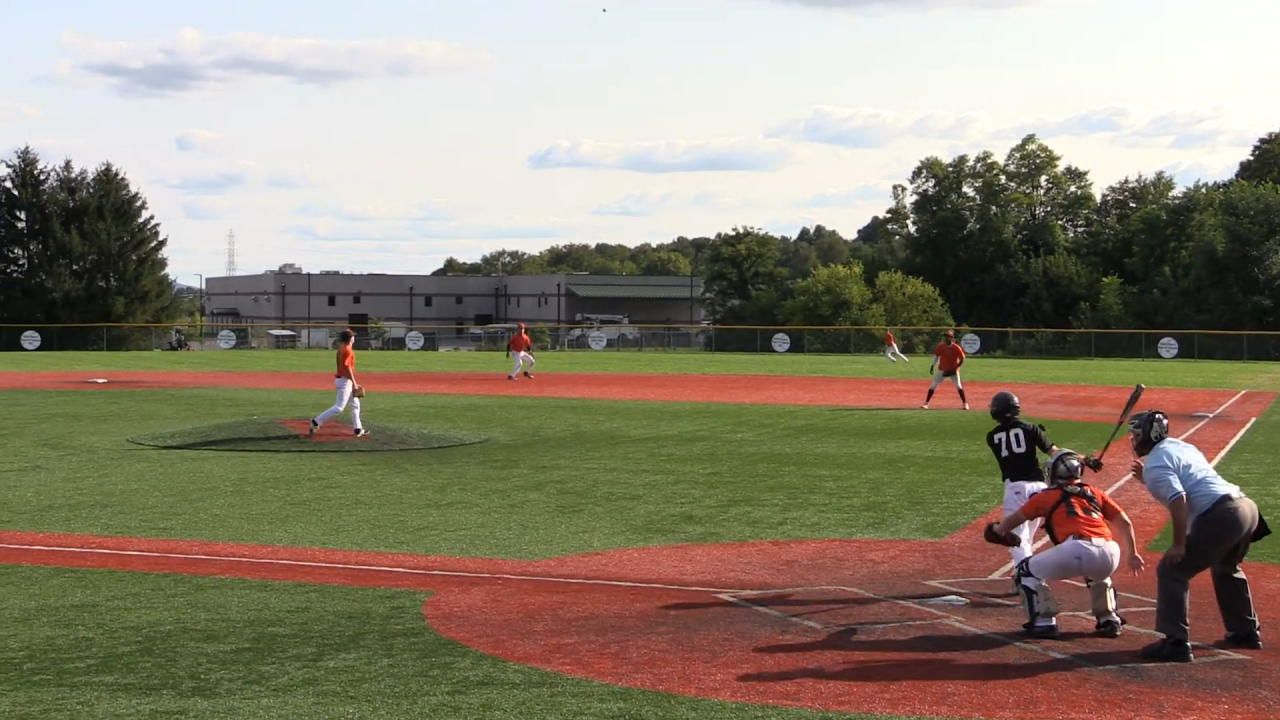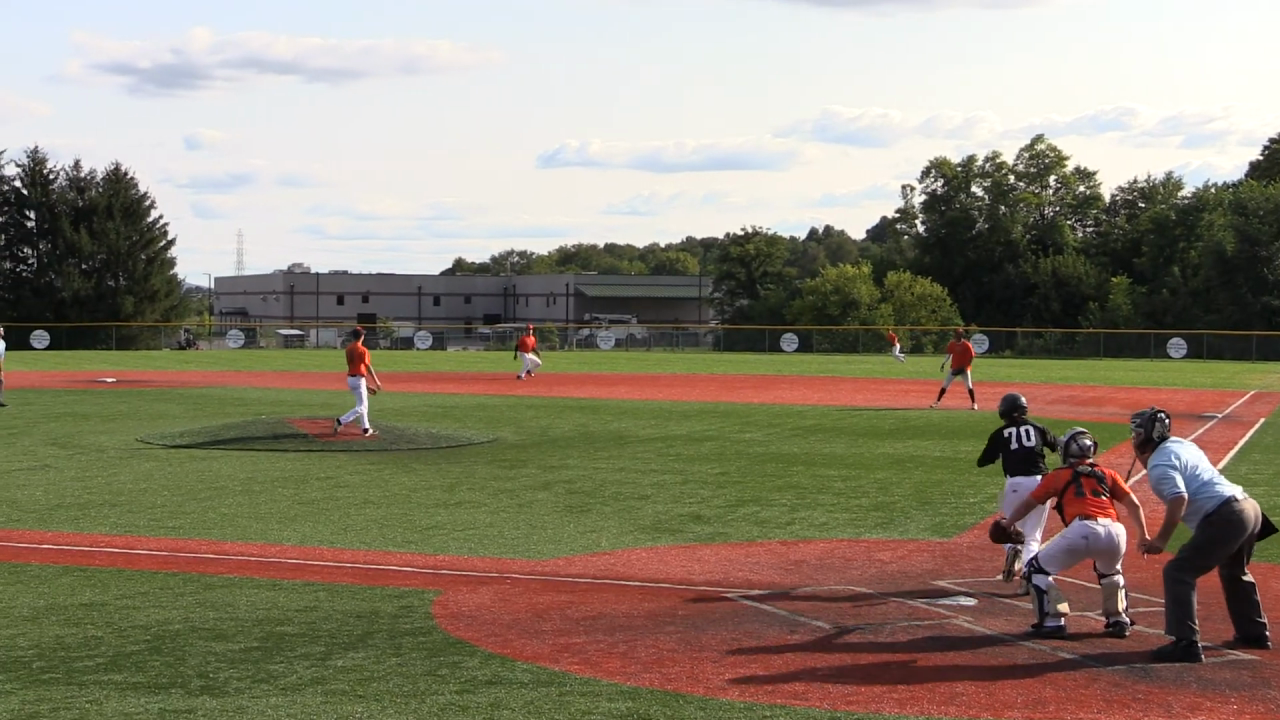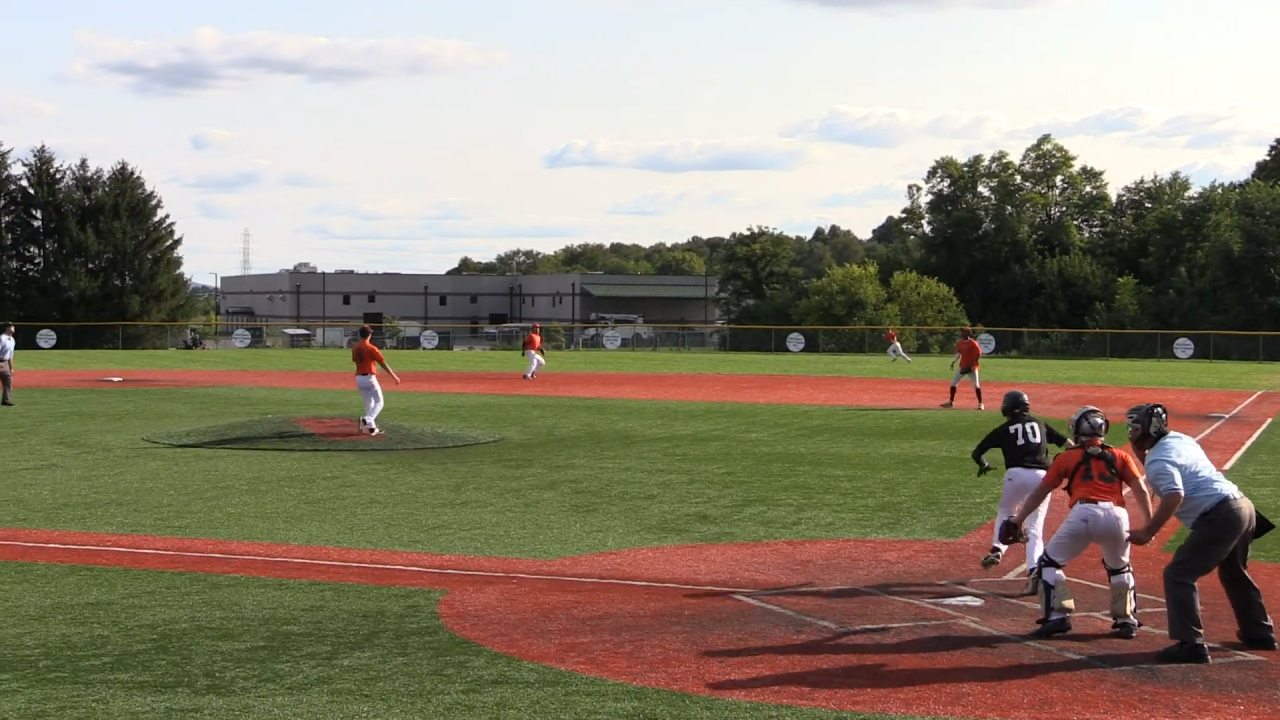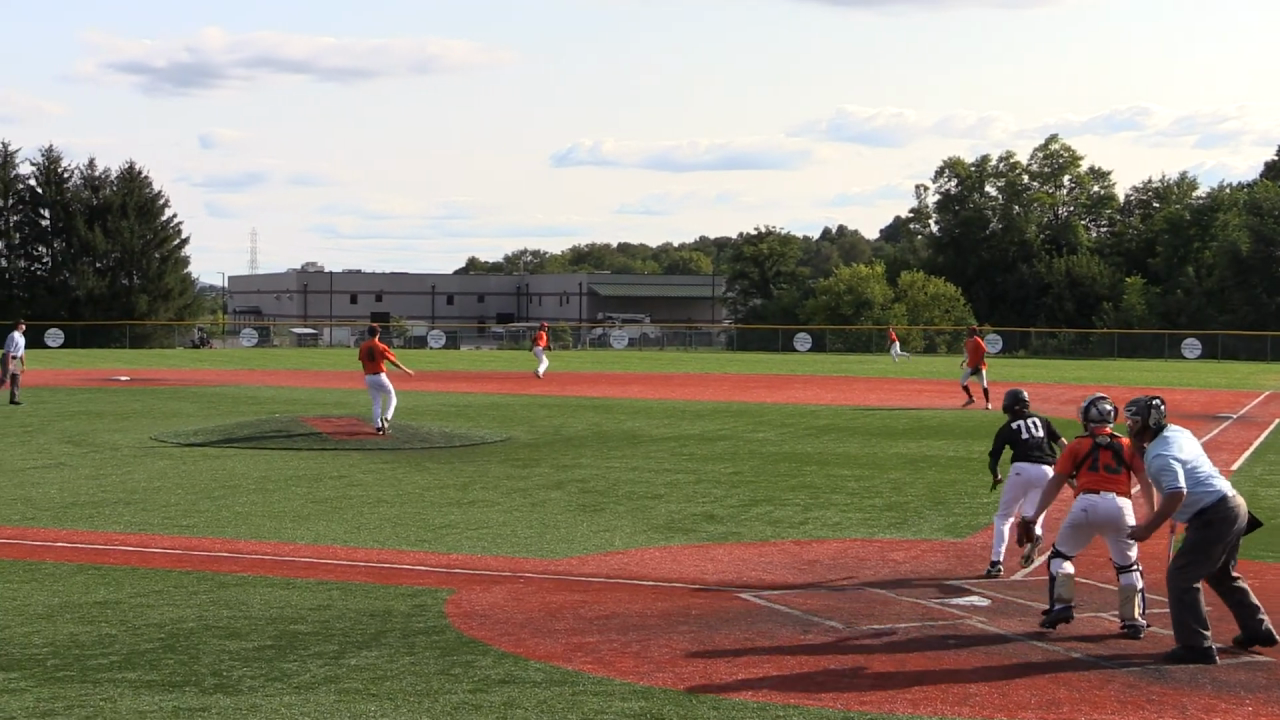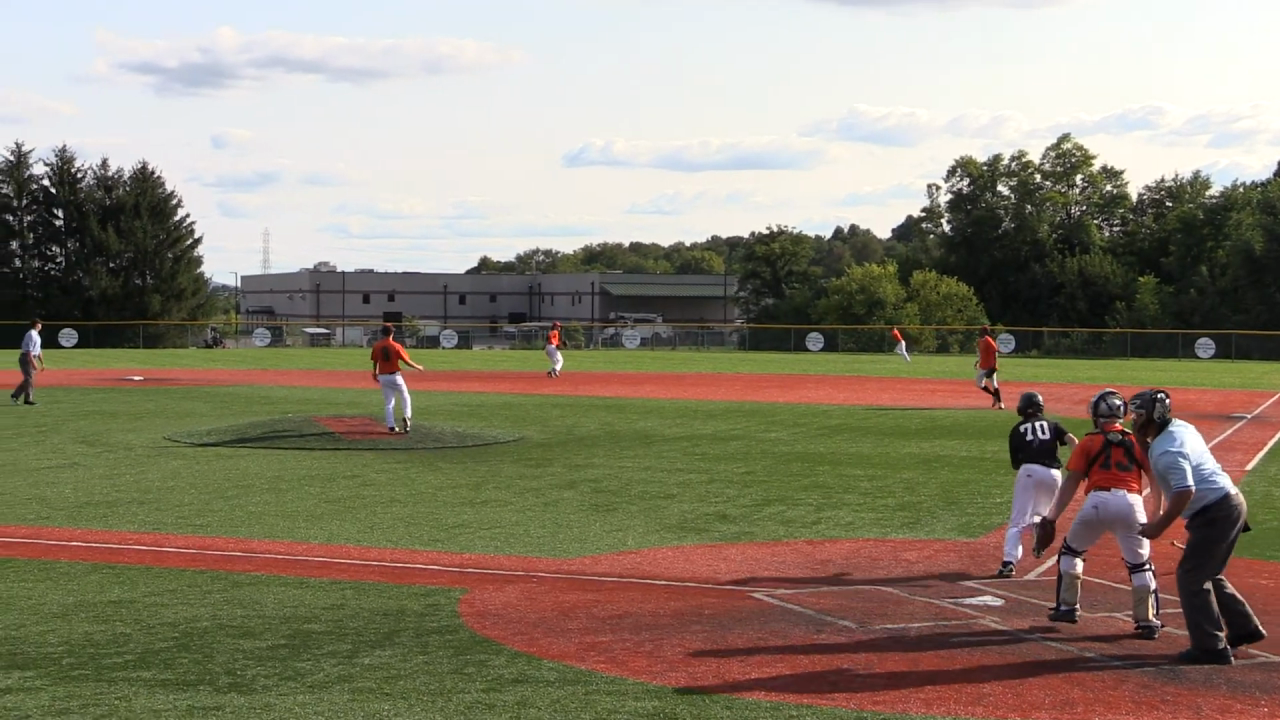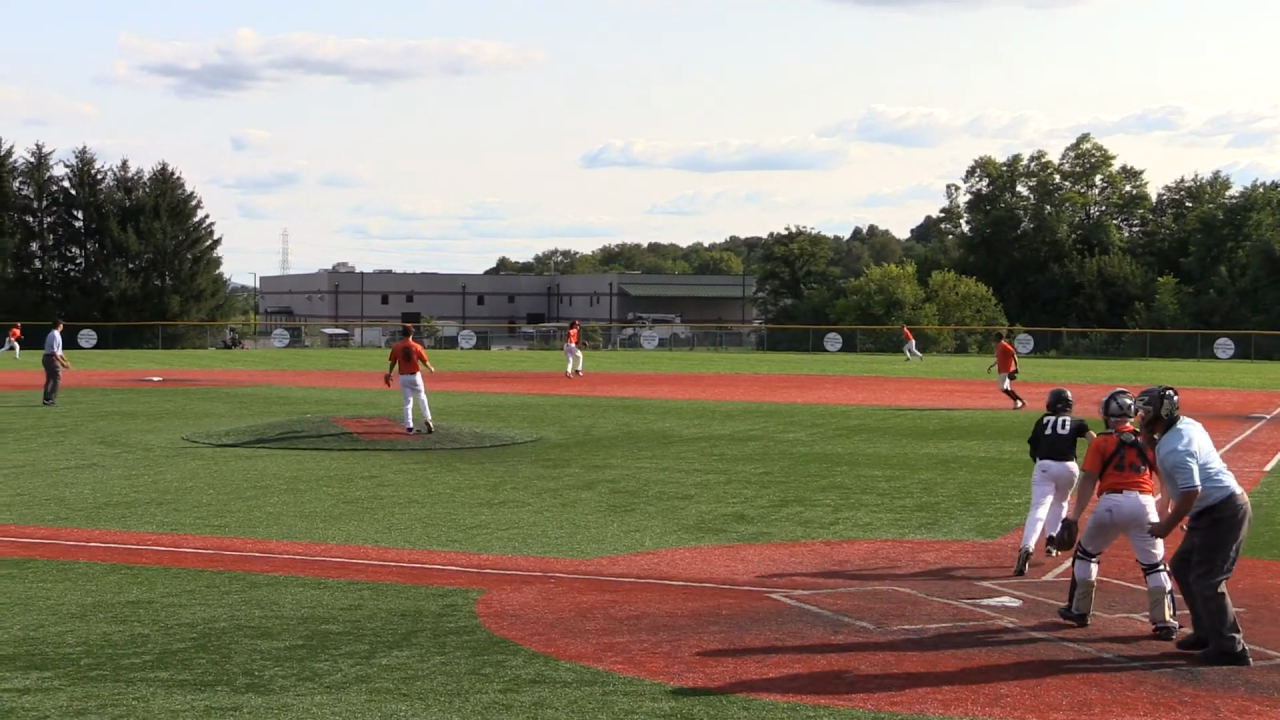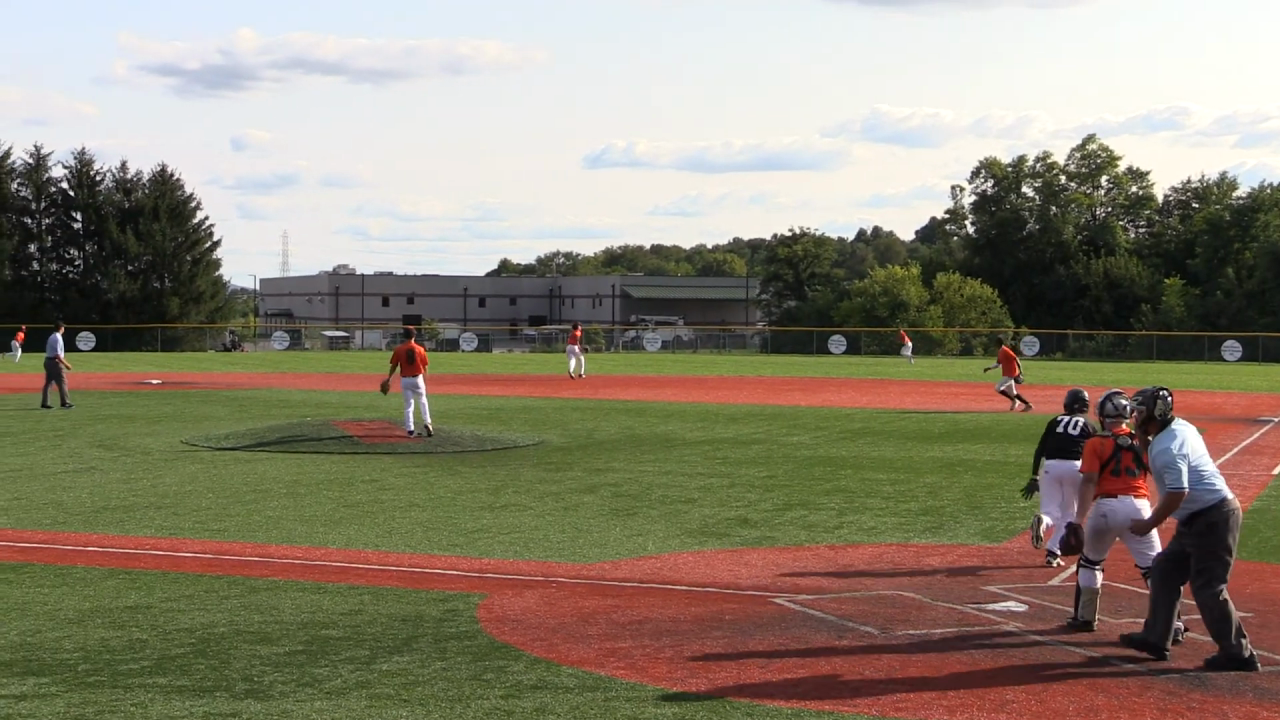
dt=0.1s
person 1, frame 1
left shoulder: (1155, 465)
right shoulder: (1181, 446)
left elbow: (1179, 500)
left wrist: (1178, 544)
left hip: (1221, 517)
right hip: (1245, 507)
left knee: (1172, 570)
right knee: (1226, 570)
left ankle: (1176, 643)
right ankle: (1246, 632)
person 1, frame 2
left shoulder: (1159, 464)
right shoulder: (1182, 444)
left elbow: (1179, 500)
left wrist: (1161, 539)
right wrist: (1146, 462)
left hip: (1225, 518)
right hip: (1248, 508)
left knee: (1178, 572)
right knee: (1233, 571)
left ankle: (1186, 643)
right ankle: (1255, 632)
person 1, frame 3
left shoulder: (1158, 460)
right shoulder: (1179, 439)
left elbow: (1173, 497)
left wrist: (1147, 532)
right wrist: (1141, 452)
left hip: (1218, 517)
right hip: (1241, 506)
left knee: (1178, 574)
right knee: (1234, 574)
left ankle: (1191, 645)
right ankle: (1260, 632)
person 1, frame 4
left shoulder: (1159, 454)
right shoulder: (1177, 432)
left elbow: (1176, 494)
left wrist: (1148, 529)
right wrist: (1140, 445)
left hip: (1214, 516)
right hip: (1233, 506)
left knee: (1181, 577)
right knee: (1220, 573)
left ankle: (1198, 646)
right ankle: (1258, 629)
person 1, frame 5
left shoulder: (1167, 449)
right shoulder: (1180, 428)
left elbow: (1186, 492)
right elbow: (1156, 460)
left wrist: (1160, 527)
right wrist: (1142, 437)
left hip: (1216, 513)
right hip: (1224, 507)
left knee: (1192, 578)
right knee: (1203, 574)
left ankle: (1213, 648)
right ankle: (1245, 628)
person 1, frame 6
left shoulder: (1174, 447)
right shoulder: (1187, 425)
left elbow: (1191, 491)
right elbow: (1162, 458)
left wrist: (1167, 526)
right wrist: (1149, 436)
left hip: (1221, 513)
right hip: (1226, 507)
left knee: (1206, 579)
right knee: (1181, 567)
left ankle: (1230, 648)
right ankle: (1207, 632)
person 1, frame 7
left shoulder: (1167, 446)
right shoulder: (1181, 428)
left elbow: (1177, 492)
right elbow: (1155, 456)
left wrist: (1150, 523)
right wrist: (1142, 436)
left hip: (1212, 517)
right hip: (1199, 518)
left knee: (1208, 587)
right knee: (1165, 571)
left ankle: (1237, 654)
right ankle: (1155, 638)
person 2, frame 1
left shoulder: (1047, 496)
right shoulder: (1096, 493)
left elbow: (1016, 518)
right elbow: (1124, 522)
left wrist: (999, 530)
right wrist: (1132, 552)
left hip: (1074, 550)
right hip: (1109, 553)
left knee: (1026, 570)
right knee: (1098, 573)
left ankle: (1044, 623)
right ankle: (1109, 621)
person 2, frame 2
left shoulder: (1057, 476)
right shoulder: (1107, 474)
left elbow: (1028, 503)
right elbow: (1133, 504)
left wrist: (1008, 523)
right wrist: (1143, 536)
left hip: (1082, 530)
right hip: (1115, 532)
left knee: (1036, 568)
right knee: (1110, 571)
left ankle: (1052, 622)
right ankle: (1118, 621)
person 2, frame 3
left shoulder: (1067, 457)
right shoulder: (1120, 455)
left elbow: (1041, 491)
right elbow: (1140, 489)
left wrist: (1018, 518)
right wrist: (1149, 522)
left hip: (1083, 514)
right hip: (1117, 515)
left knee: (1050, 563)
right knee: (1119, 567)
left ankle: (1058, 617)
right ankle: (1125, 621)
person 2, frame 4
left shoulder: (1076, 445)
right shoulder: (1128, 445)
left elbow: (1056, 483)
right elbow: (1146, 480)
left wrist: (1034, 515)
left hip: (1087, 504)
right hip: (1120, 506)
left knee: (1060, 555)
right knee: (1128, 565)
left ankle: (1061, 606)
right ankle: (1133, 622)
person 2, frame 5
left shoulder: (1087, 442)
right shoulder: (1137, 441)
left elbow: (1072, 480)
left wrist: (1053, 516)
left hip: (1098, 501)
right hip: (1130, 503)
left knee: (1071, 550)
right knee: (1140, 564)
left ankle: (1067, 607)
right ankle: (1147, 622)
person 2, frame 6
left shoulder: (1101, 442)
left elbow: (1089, 481)
left wrist: (1074, 517)
left hip: (1111, 504)
right hip: (1143, 504)
left knee: (1086, 553)
right knee: (1154, 565)
left ankle: (1078, 610)
right ankle: (1165, 623)
person 2, frame 7
left shoulder: (1096, 443)
left elbow: (1089, 483)
left wrist: (1079, 520)
left hip: (1106, 508)
right hip: (1139, 509)
left knee: (1090, 562)
right knee: (1154, 569)
left ankle: (1085, 618)
right ankle: (1172, 626)
person 3, frame 1
left shoulder: (992, 436)
right shoulder: (1030, 428)
right elbow: (1052, 451)
left hip: (1016, 487)
right hip: (1038, 486)
left knee: (1019, 540)
right knee: (1026, 537)
person 3, frame 2
left shoulder: (999, 434)
right shoulder: (1038, 428)
left elbow: (986, 460)
right elbow: (1060, 449)
left hip: (1016, 483)
right hip: (1040, 483)
right knee: (1032, 537)
left ankle: (1013, 550)
person 3, frame 3
left shoulder: (1001, 430)
right shoulder: (1041, 425)
left elbow: (976, 453)
right elbow: (1068, 444)
left wrist: (983, 465)
left hip: (1016, 475)
right hip: (1041, 477)
left knee: (1005, 513)
right knee: (1034, 531)
left ankle: (997, 550)
right ankle: (1034, 572)
person 3, frame 4
left shoulder: (1006, 428)
right shoulder: (1042, 420)
left elbow: (993, 459)
right elbow: (1062, 444)
left wrist: (995, 477)
left hip: (1021, 469)
right hip: (1045, 472)
left knee: (1003, 516)
left ankle: (996, 563)
right ankle: (1032, 535)
person 3, frame 5
left shoulder: (1017, 430)
right shoulder: (1052, 424)
left elbow: (1016, 463)
right elbow: (1072, 441)
left hip: (1030, 472)
right hip: (1052, 474)
left knee: (1017, 523)
right knee: (1039, 513)
left ankle: (1009, 563)
right ankle: (1038, 523)
person 3, frame 6
left shoulder: (1042, 421)
right shoulder: (1077, 421)
left elbow: (1033, 452)
right elbow: (1092, 437)
left hip: (1045, 467)
right hip: (1068, 467)
left knee: (1037, 513)
right knee: (1060, 504)
left ankle: (1026, 550)
right ankle: (1052, 541)
person 3, frame 7
left shoulder: (1055, 420)
right shoulder: (1087, 424)
left elbow: (1040, 450)
left wrist: (1034, 478)
left hip: (1051, 466)
right hip: (1074, 467)
left knee: (1051, 512)
right knee: (1067, 514)
left ankle: (1041, 521)
right ankle: (1053, 552)
